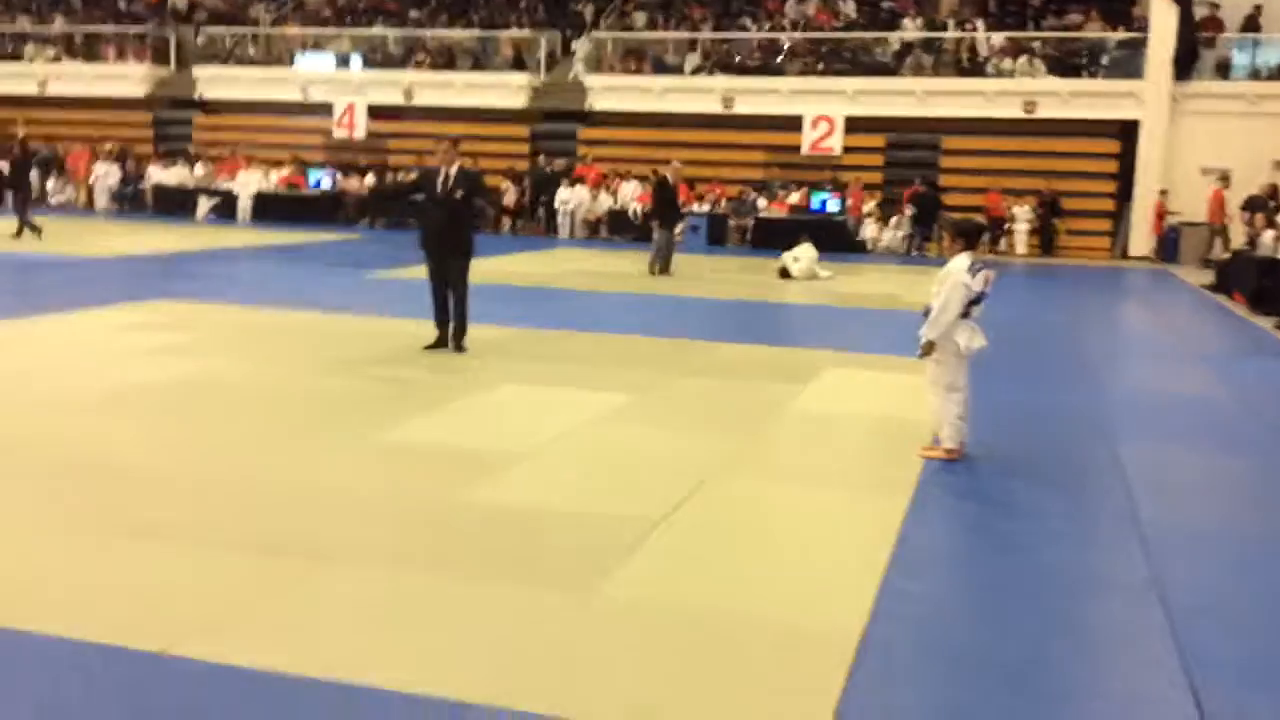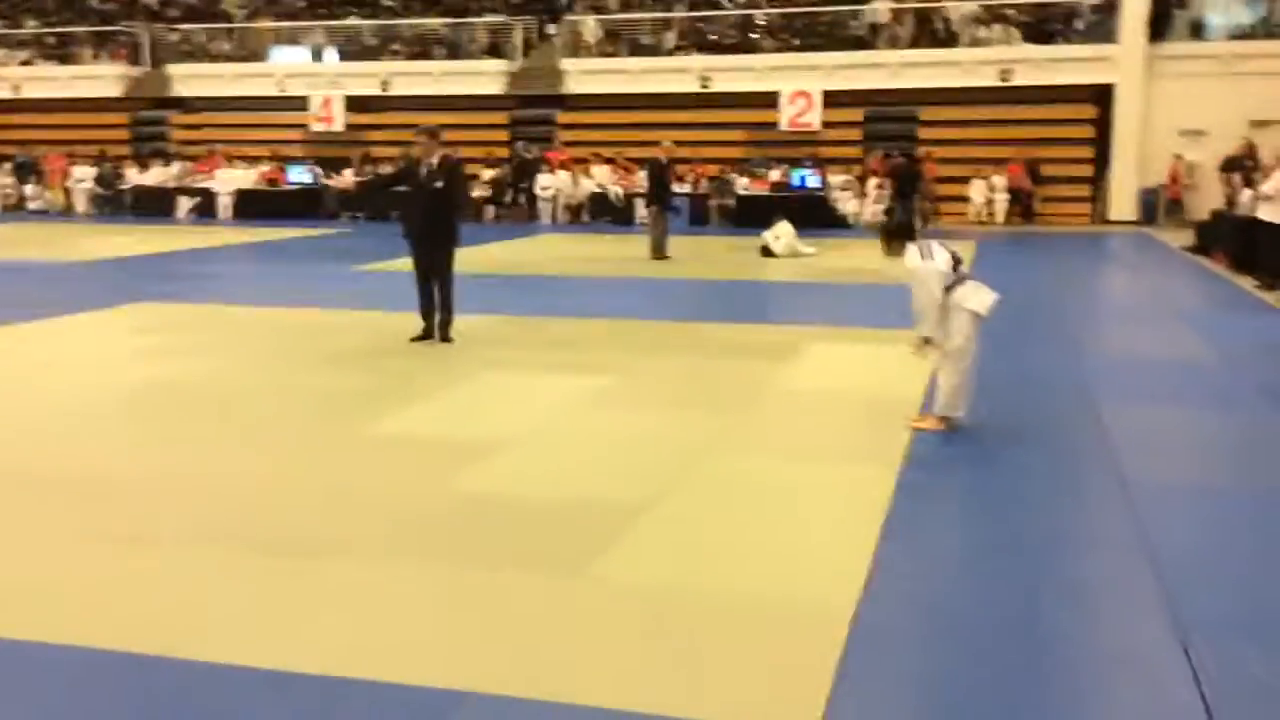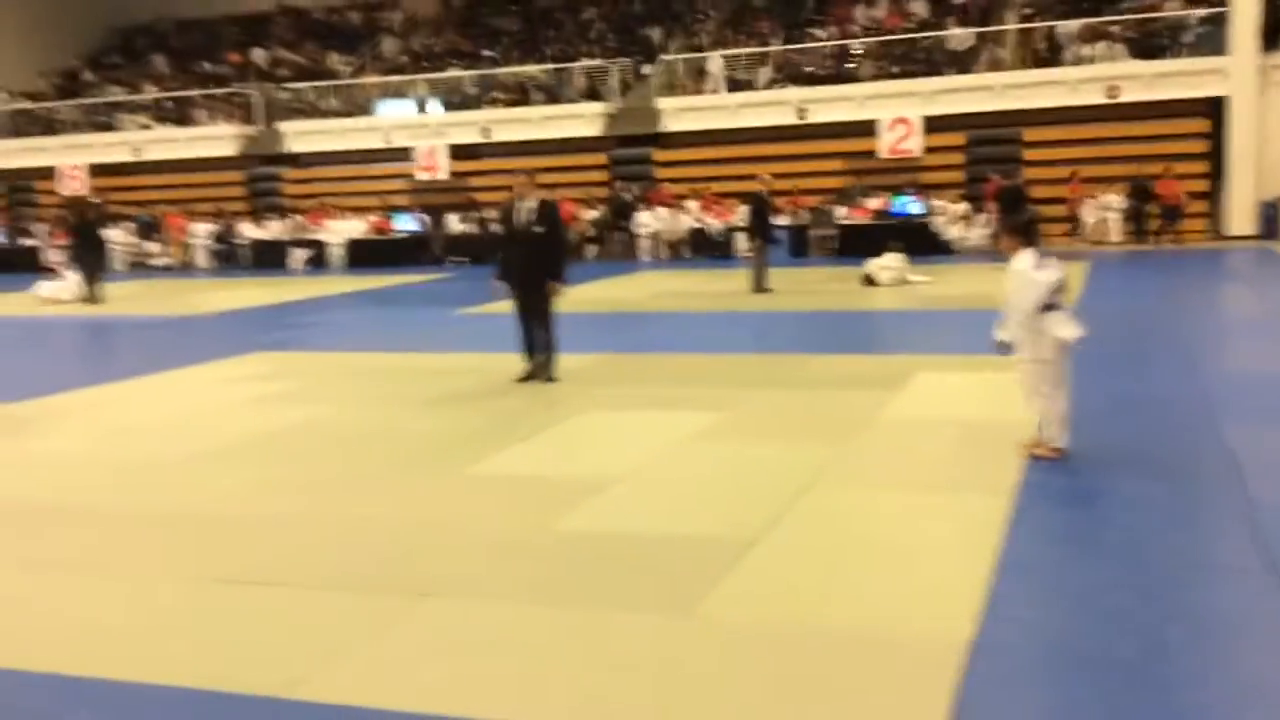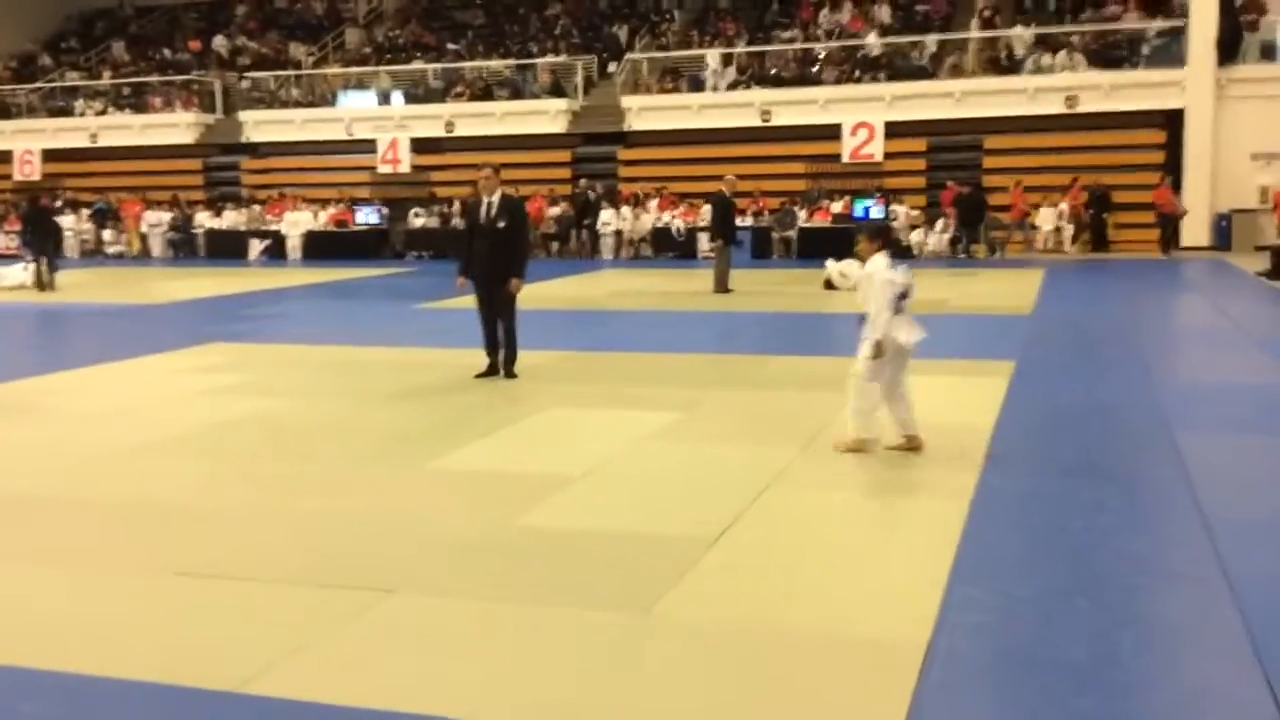
dt=0.7s
person 1, frame 1
left shoulder: (957, 270)
right shoulder: (977, 268)
left elbow: (947, 307)
left wrist: (930, 337)
left hip: (949, 336)
right hip: (960, 333)
left knee: (944, 389)
right knee: (955, 388)
left ankle: (949, 445)
right ankle: (954, 440)
person 1, frame 2
left shoulder: (915, 262)
right shoulder: (925, 249)
left elbow: (929, 299)
left wrist: (926, 334)
left hip: (961, 305)
right hip: (963, 300)
left knee: (955, 363)
right knee: (951, 361)
left ankle: (944, 416)
right ankle: (947, 412)
person 1, frame 3
left shoulder: (1022, 266)
right shoulder: (1040, 260)
left elbow: (1020, 307)
left wrist: (1006, 336)
left hip: (1042, 332)
right hip: (1048, 328)
left knee: (1044, 388)
right knee: (1045, 386)
left ankle: (1054, 444)
right ankle: (1053, 436)
person 1, frame 4
left shoulder: (876, 269)
right shoulder: (890, 266)
left elbow: (880, 308)
left wrist: (877, 340)
left hip: (885, 335)
right hip: (897, 332)
left knee: (864, 382)
right knee: (893, 386)
left ankle: (860, 437)
right ankle: (911, 436)
person 2, frame 1
left shoulder: (471, 178)
right shoulder: (429, 175)
left elbow: (485, 198)
right elbow: (402, 190)
left hip: (458, 244)
right hip: (433, 242)
left knee: (459, 290)
right knee: (438, 289)
left ankle: (458, 337)
right ankle: (443, 335)
person 2, frame 2
left shoulder: (452, 166)
right shoulder: (413, 164)
left elbow: (459, 192)
right elbow: (389, 180)
right wrist: (356, 184)
left hip: (442, 233)
right hip: (418, 232)
left knee: (443, 280)
right knee: (424, 280)
left ankle: (444, 327)
right ankle: (428, 327)
person 2, frame 3
left shoulder: (548, 210)
right shoulder: (509, 212)
left elbow: (559, 246)
right elbow: (505, 246)
left wrist: (557, 278)
right wrist: (503, 275)
left hip: (542, 278)
right hip: (518, 277)
left knee: (543, 322)
right knee: (526, 322)
left ankle: (546, 367)
right ankle: (533, 366)
person 2, frame 4
left shoulder: (513, 205)
right shoulder: (473, 207)
left elbow: (522, 242)
right elbow: (468, 242)
left wrist: (518, 274)
right wrist: (463, 272)
left hip: (505, 274)
right hip: (481, 273)
left knee: (506, 320)
right knee: (487, 320)
left ankle: (508, 365)
right ankle: (493, 363)
